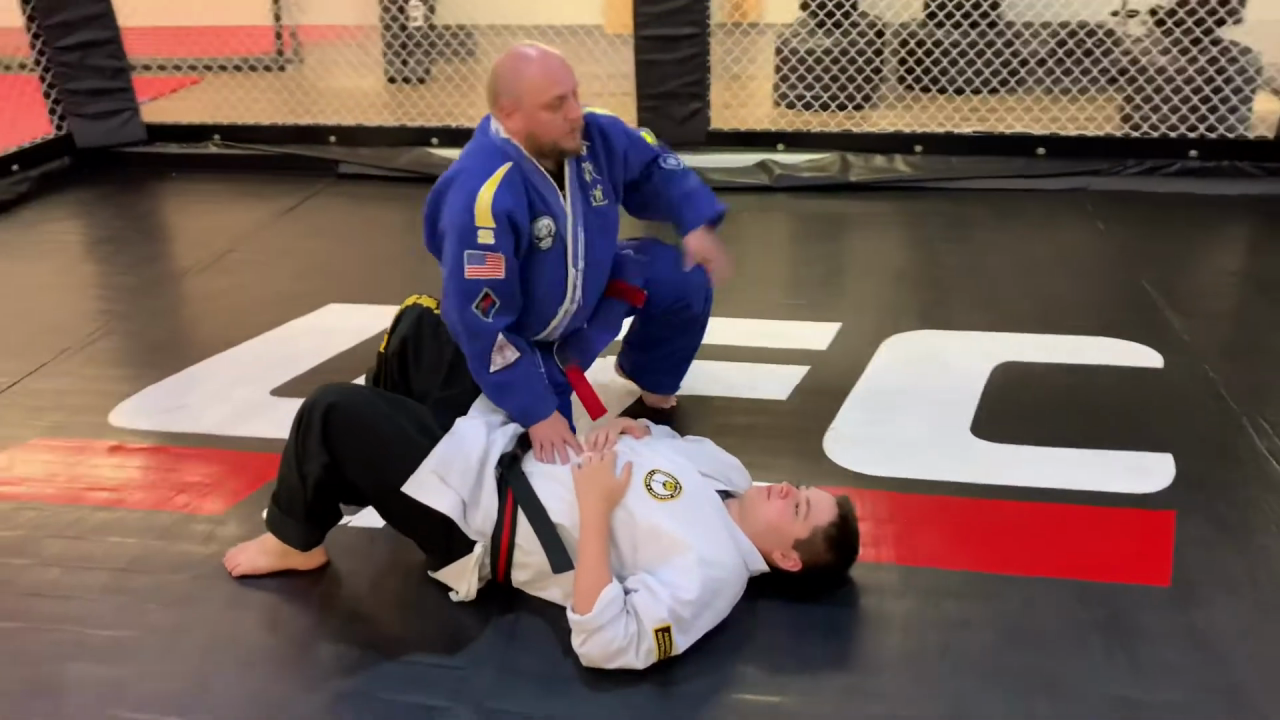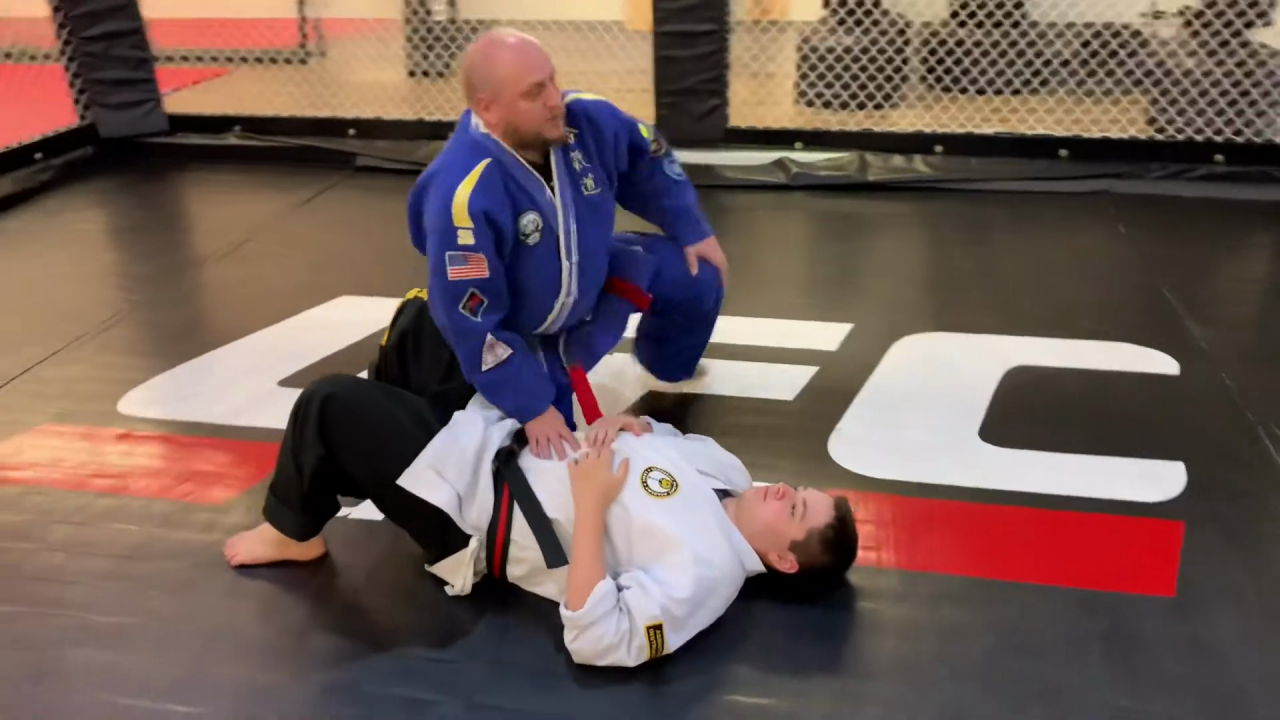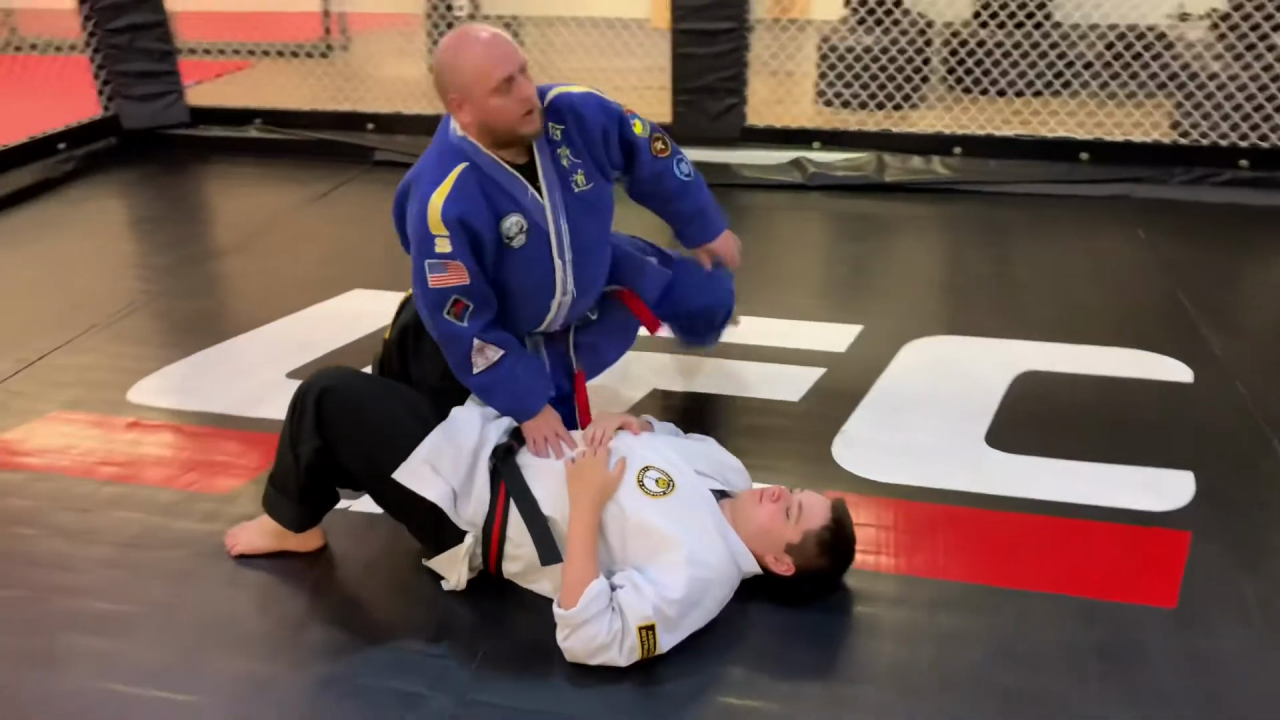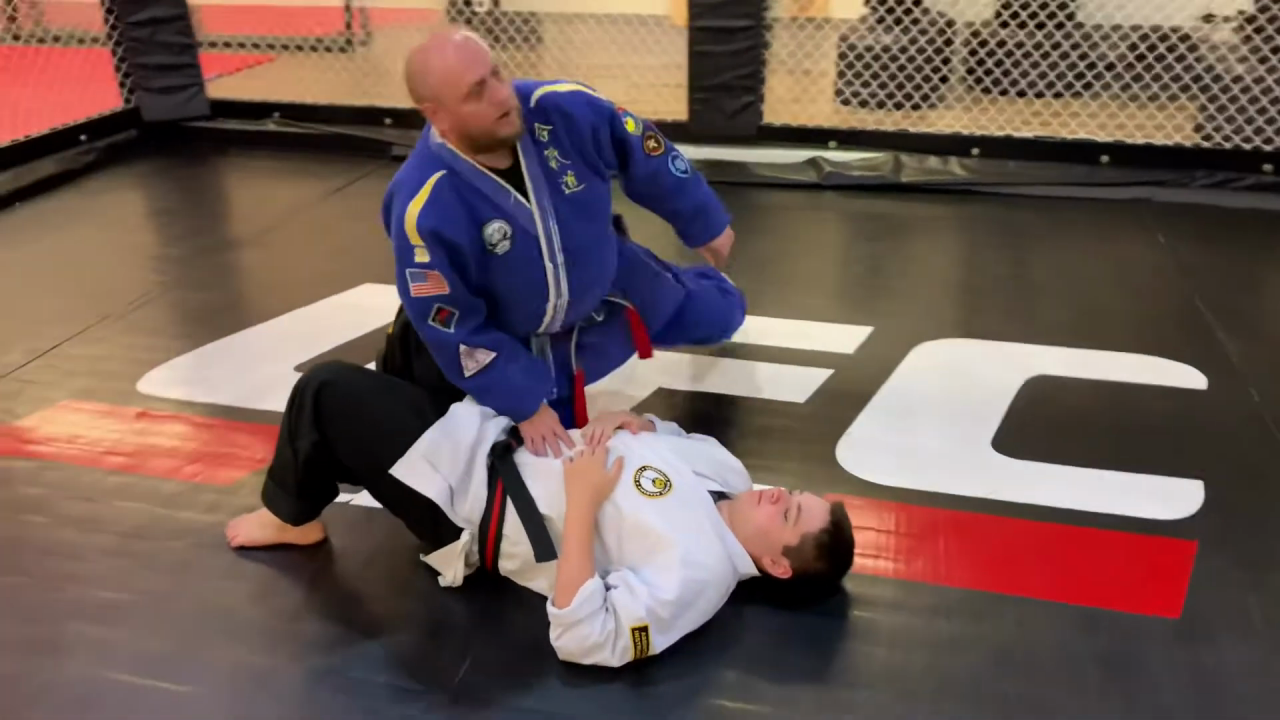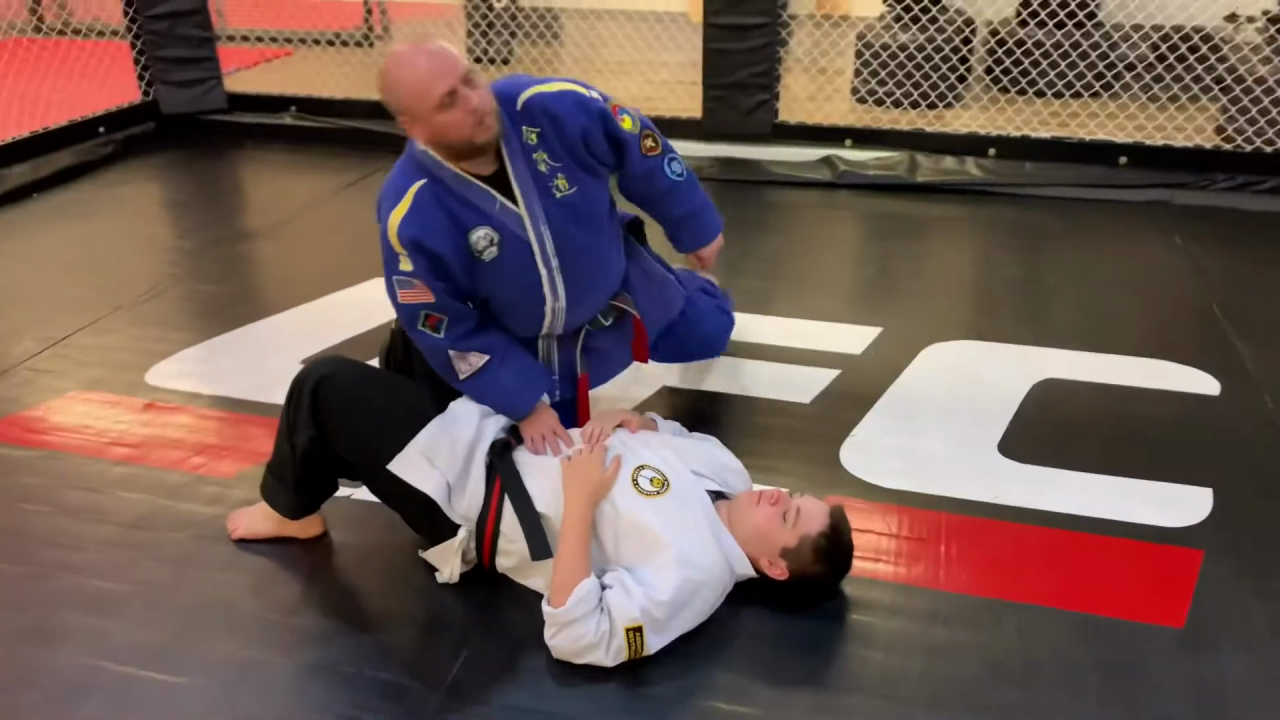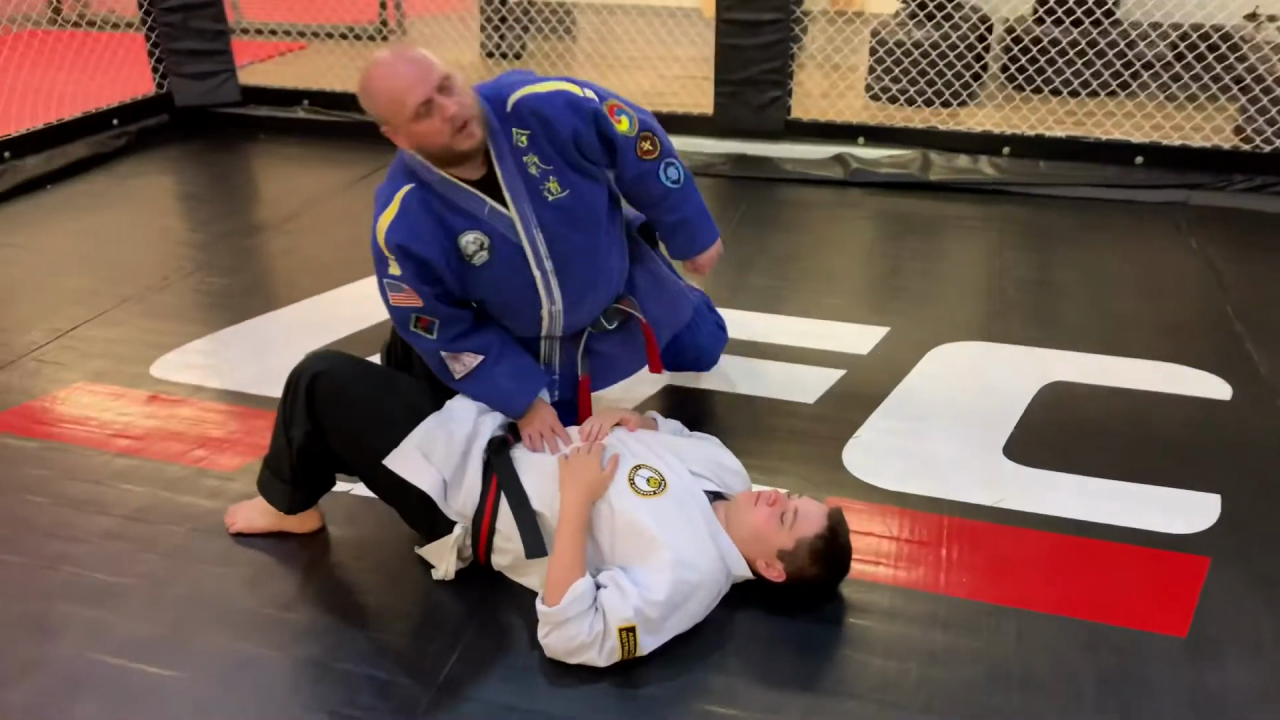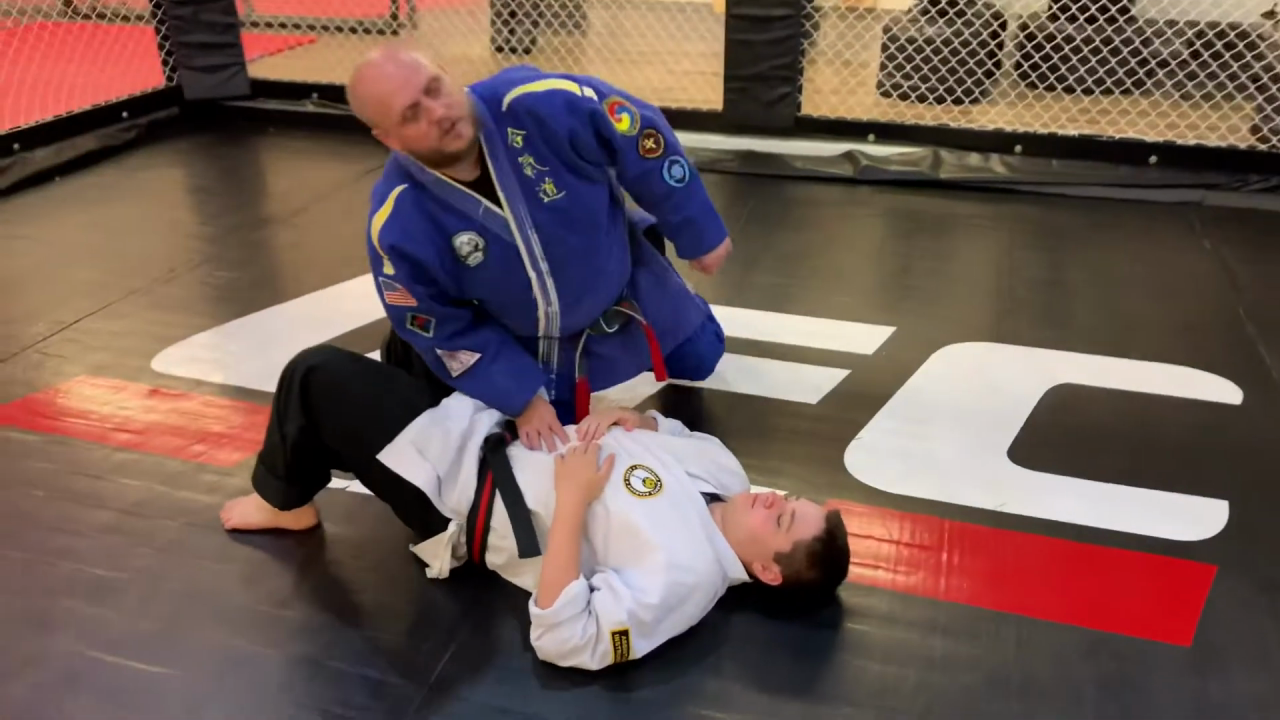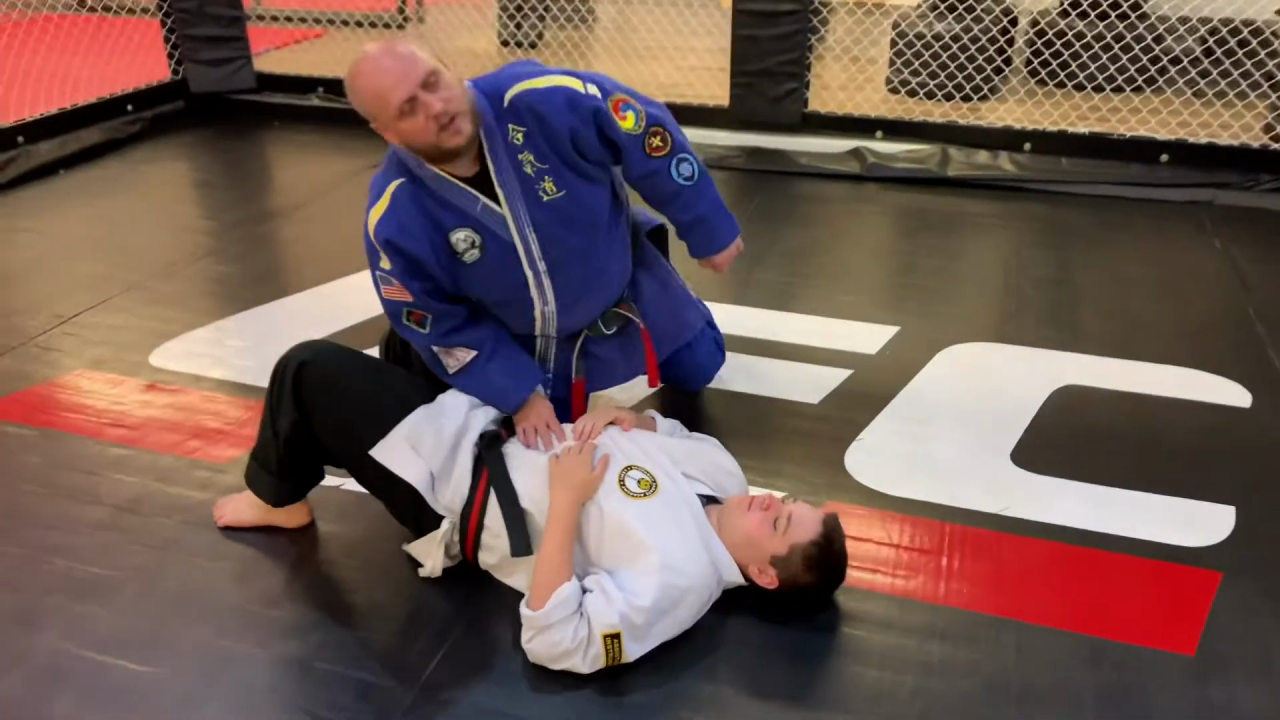
dt=0.1s
person 1, frame 1
left shoulder: (711, 573)
right shoulder: (728, 474)
left elbow: (605, 645)
right elbow: (662, 443)
left wrist: (594, 508)
right wrist: (626, 426)
left hip: (475, 514)
right hip: (511, 441)
left knee: (331, 412)
left ankle: (294, 543)
right ankle: (367, 453)
person 1, frame 2
left shoulder: (706, 571)
right shoulder: (726, 472)
left elbow: (594, 641)
right elbow: (662, 440)
left wrist: (590, 506)
right wrist: (626, 423)
left hip: (472, 509)
right hip: (511, 435)
left knee: (329, 404)
left ankle: (292, 534)
right ankle: (368, 443)
person 1, frame 3
left shoulder: (701, 571)
right shoulder: (727, 473)
left elbow: (588, 639)
right elbow: (665, 439)
left wrist: (584, 503)
right wrist: (628, 421)
left hip: (471, 505)
right hip: (509, 432)
left knee: (326, 396)
left ankle: (290, 524)
right ankle: (390, 416)
person 1, frame 4
left shoulder: (697, 572)
right shoulder: (727, 473)
left elbow: (580, 638)
right elbow: (666, 437)
left wrist: (581, 504)
right wrist: (630, 421)
left hip: (469, 503)
right hip: (510, 429)
left knee: (326, 391)
left ankle: (289, 518)
right ankle: (390, 413)
person 1, frame 5
left shoulder: (693, 572)
right shoulder: (728, 473)
left elbow: (577, 638)
right elbow: (670, 434)
left wrist: (579, 500)
right wrist: (632, 420)
left hip: (470, 496)
right hip: (511, 428)
left knee: (325, 385)
left ankle: (290, 512)
right ankle: (394, 409)
person 1, frame 6
left shoulder: (689, 572)
right shoulder: (726, 472)
left elbow: (570, 637)
right elbow: (668, 434)
left wrist: (575, 501)
right wrist: (631, 419)
left hip: (467, 495)
right hip: (509, 426)
left knee: (321, 381)
left ankle: (287, 507)
right ankle: (395, 405)
person 1, frame 7
left shoulder: (684, 575)
right shoulder: (724, 473)
left elbow: (563, 640)
right elbow: (670, 433)
left wrist: (571, 499)
right wrist: (630, 419)
left hip: (462, 490)
right hip: (506, 426)
left knee: (316, 375)
left ankle: (283, 503)
right ankle: (396, 399)
person 1, frame 8
left shoulder: (679, 577)
right shoulder: (722, 474)
left elbow: (554, 643)
right elbow: (666, 432)
left wrist: (564, 501)
right wrist: (628, 419)
left hip: (456, 489)
right hip: (502, 423)
left knee: (309, 370)
left ankle: (276, 500)
right ankle: (394, 398)
person 2, frame 1
left shoulder: (593, 132)
right shoulder: (483, 197)
left elbow: (652, 166)
right elbow: (482, 323)
left wrist: (695, 222)
right wrist: (536, 414)
right hip: (520, 340)
left knee: (687, 278)
right knee: (549, 458)
left ankle: (650, 374)
person 2, frame 2
left shoulder: (583, 118)
right shoulder: (464, 197)
left elbow: (648, 159)
right elbow: (471, 322)
left wrist: (694, 230)
right wrist: (531, 409)
right hip: (519, 335)
left knee: (698, 276)
right knee: (550, 452)
left ankle: (668, 362)
person 2, frame 3
left shoulder: (572, 110)
right shoulder: (444, 200)
left elbow: (650, 155)
right elbow: (464, 322)
left wrist: (707, 228)
right wrist: (528, 407)
left hip: (600, 279)
right hip: (522, 341)
left knee: (710, 296)
right knee: (552, 451)
person 2, frame 4
left shoulder: (561, 108)
right shoulder: (426, 210)
left elbow: (645, 154)
right elbow: (452, 327)
left wrist: (707, 225)
right wrist: (525, 408)
left hip: (609, 280)
right hip: (524, 342)
left knee: (719, 317)
right knee: (551, 448)
person 2, frame 5
left shoulder: (549, 106)
right shoulder: (412, 217)
left elbow: (642, 148)
right elbow: (450, 331)
left wrist: (697, 229)
right wrist: (526, 405)
left hip: (615, 280)
right hip: (528, 344)
left knee: (709, 332)
right knee: (551, 453)
person 2, frame 6
left shoulder: (541, 107)
right shoulder: (403, 221)
left elbow: (641, 148)
right elbow: (443, 331)
left wrist: (693, 235)
right wrist: (522, 403)
left hip: (623, 280)
right hip: (534, 344)
left knee: (703, 348)
right knee: (548, 451)
person 2, frame 7
left shoulder: (538, 104)
right shoulder: (397, 220)
left elbow: (643, 140)
right elbow: (446, 331)
left wrist: (700, 234)
right wrist: (522, 399)
left hip: (624, 282)
left knee: (698, 360)
right knee: (548, 451)
person 2, frame 8
left shoulder: (541, 101)
right shoulder: (395, 215)
left elbow: (650, 139)
right elbow: (442, 328)
left wrist: (710, 232)
right wrist: (520, 396)
left hip: (627, 287)
right hip: (532, 344)
left knee: (698, 368)
right knee: (547, 450)
